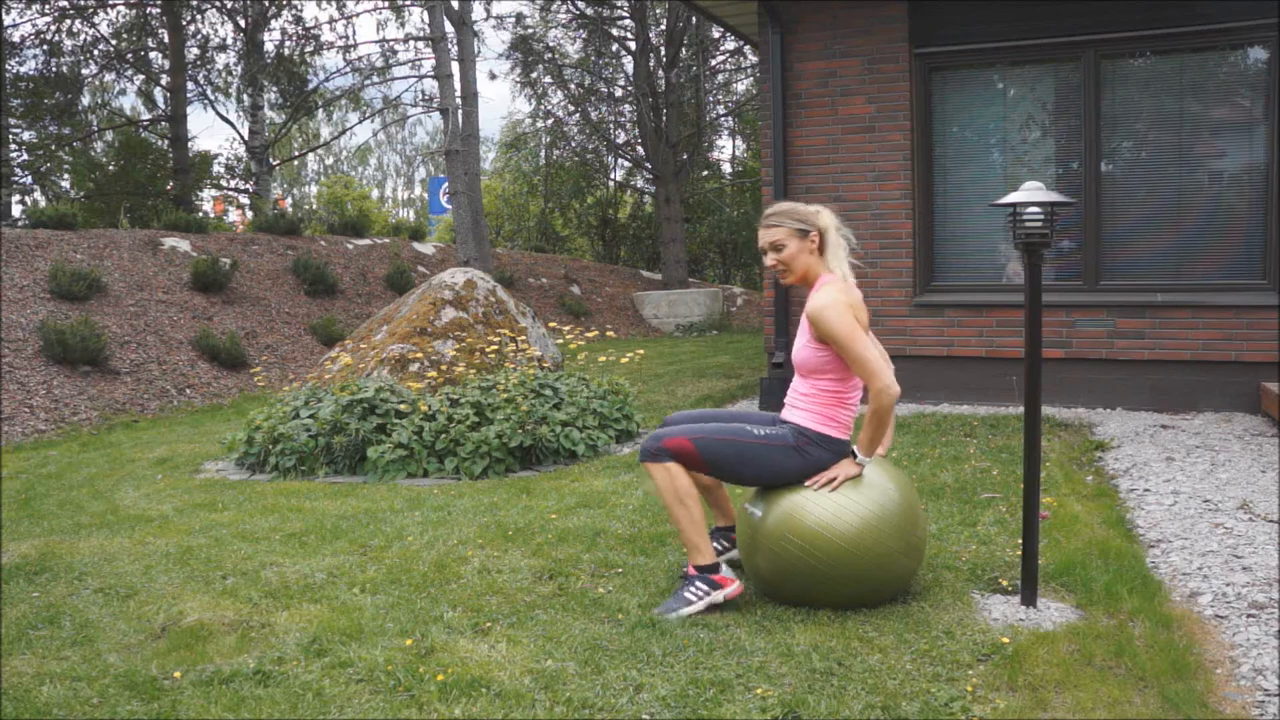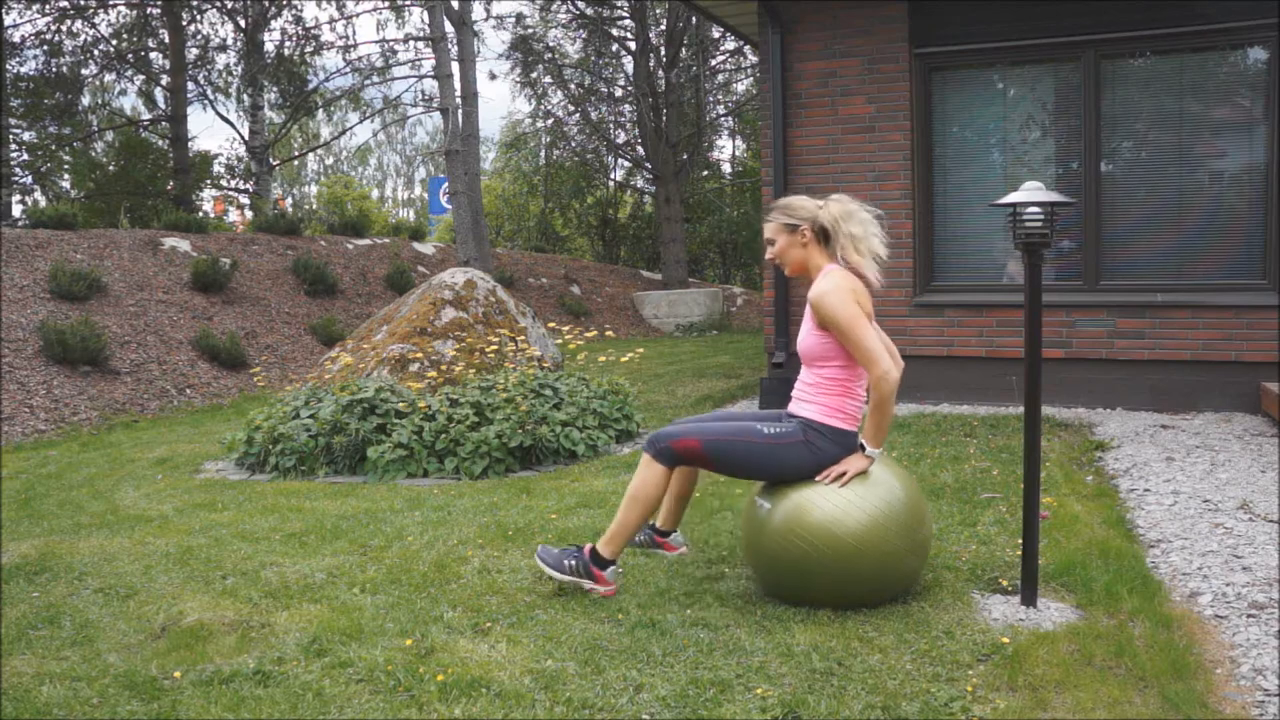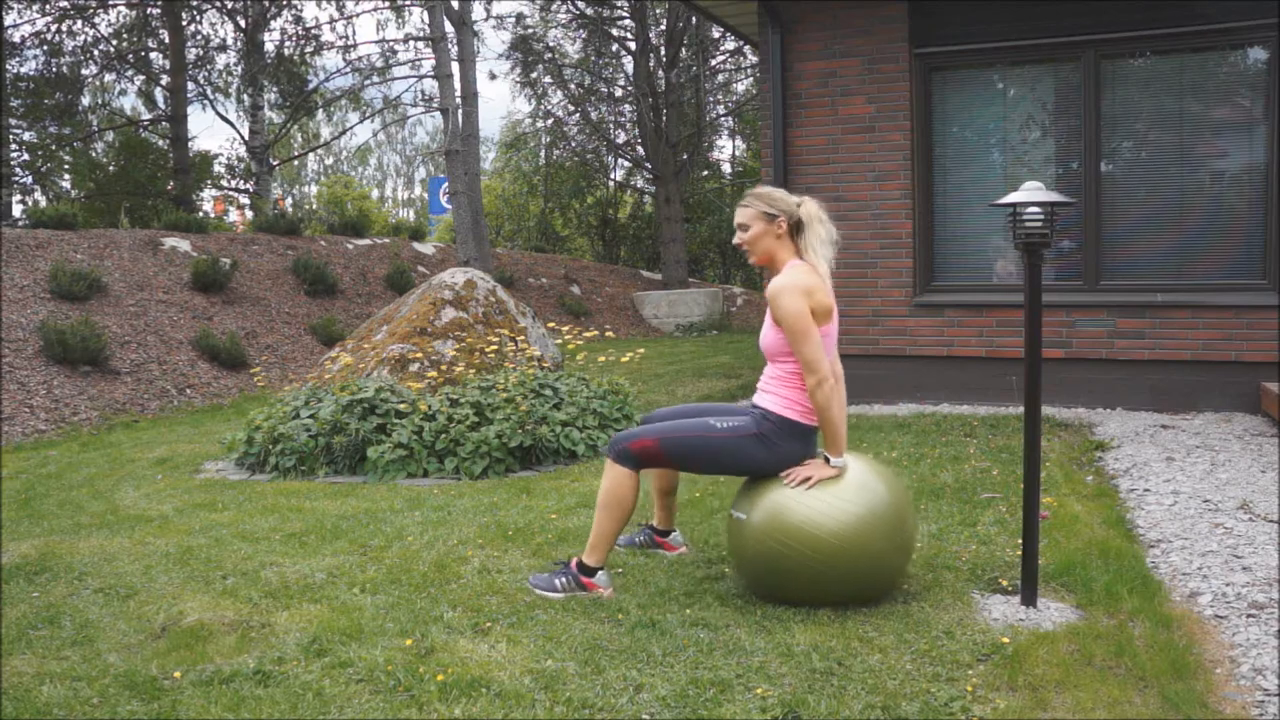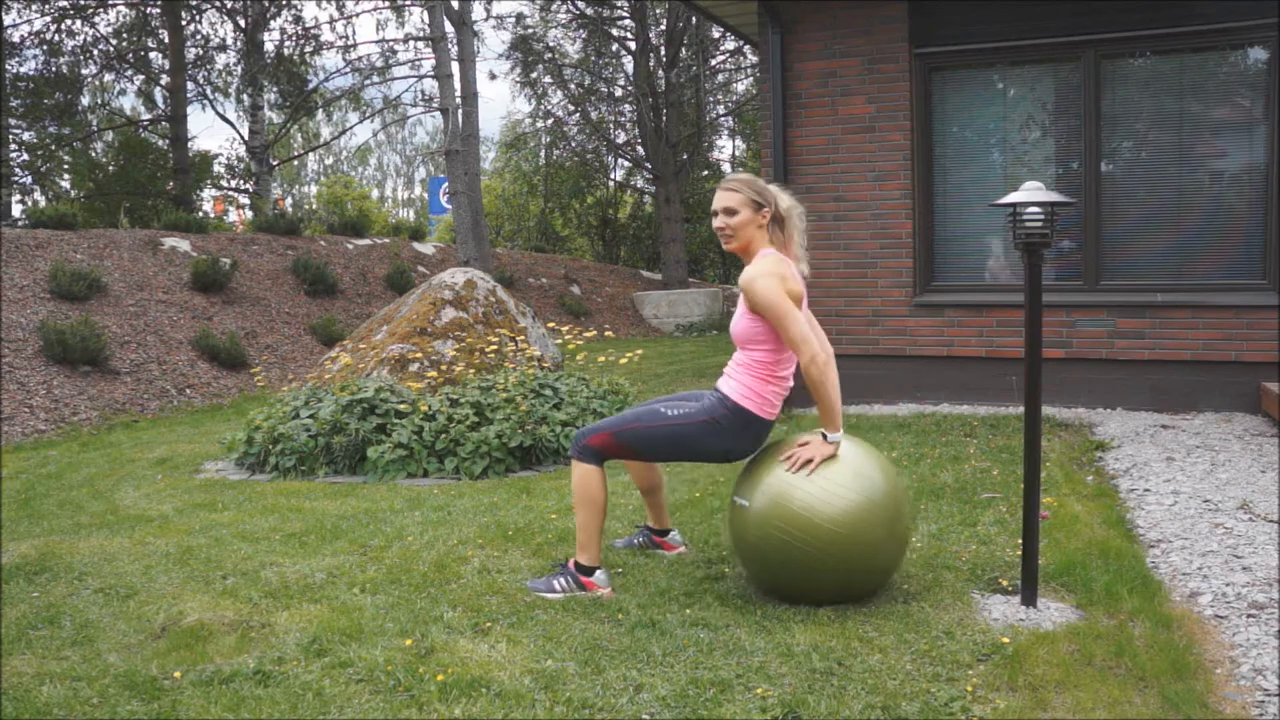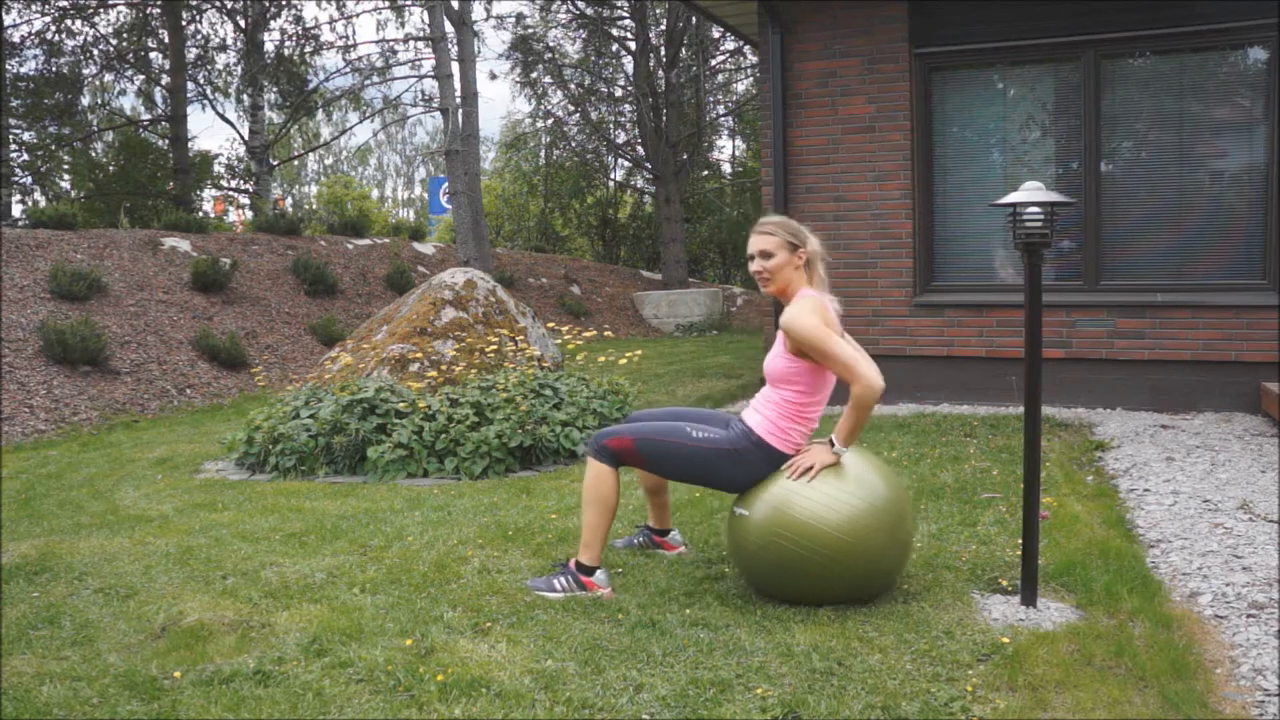
dt=0.3s
person 1, frame 1
left shoulder: (826, 303)
right shoulder: (831, 290)
left elbow: (885, 388)
right elbow: (883, 368)
left wrist: (858, 459)
right wrist: (879, 443)
left hip: (804, 448)
right hip: (796, 430)
left knee: (656, 448)
right knee: (675, 426)
left ankle: (710, 572)
right ankle: (729, 532)
person 1, frame 2
left shoulder: (828, 290)
right shoulder: (839, 284)
left elbow: (885, 372)
right elbow: (896, 362)
left wrist: (868, 451)
right wrist: (867, 439)
left hip: (815, 442)
right hip: (804, 425)
left knee: (664, 445)
right knee: (678, 433)
left ankle: (599, 563)
right ankle: (664, 531)
person 1, frame 3
left shoulder: (786, 285)
right shoulder: (803, 279)
left elbow: (820, 381)
right elbow: (833, 372)
left wrist: (833, 460)
right wrist: (834, 445)
left hip: (774, 435)
right hip: (770, 422)
left knee: (625, 447)
right knee: (652, 425)
left ankle: (589, 572)
right ankle: (663, 533)
person 1, frame 4
left shoulder: (758, 274)
right shoulder: (777, 267)
left elbow: (814, 358)
right elbow: (822, 350)
left wrist: (829, 437)
right wrist: (830, 428)
left hip: (729, 420)
right hip: (733, 406)
left knee: (587, 444)
right knee: (623, 422)
left ankle: (587, 573)
right ankle: (661, 532)
person 1, frame 5
left shoulder: (798, 317)
right shoulder: (813, 304)
left elbow: (871, 383)
right elbow: (864, 371)
left wrist: (834, 447)
right wrist: (836, 438)
left hip: (748, 452)
right hip: (751, 433)
left knee: (604, 444)
right knee: (637, 422)
left ankle: (587, 573)
right ankle: (661, 533)
